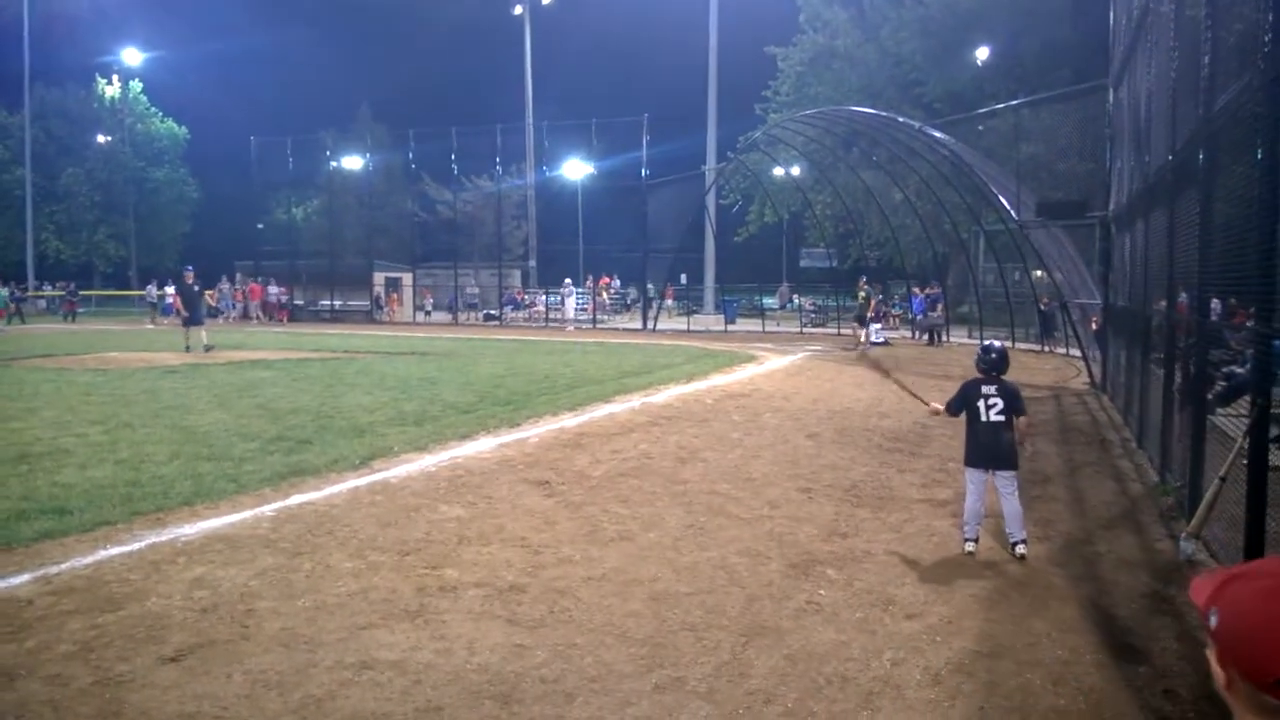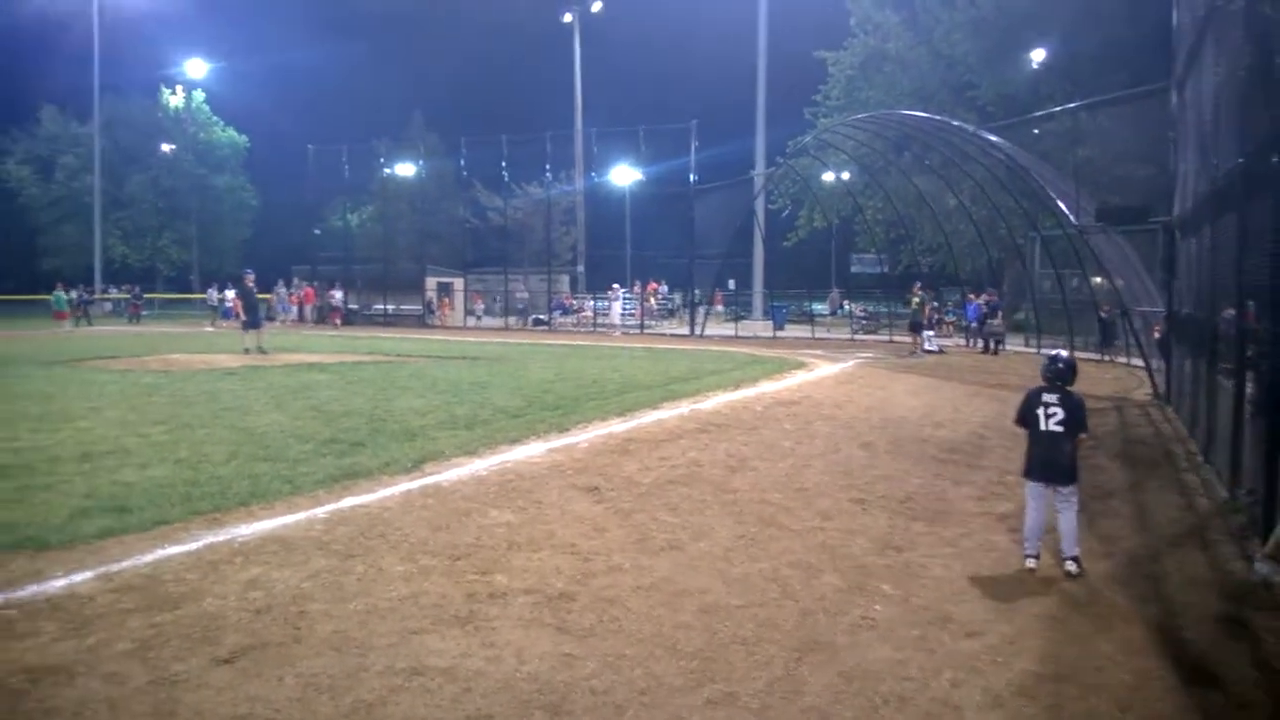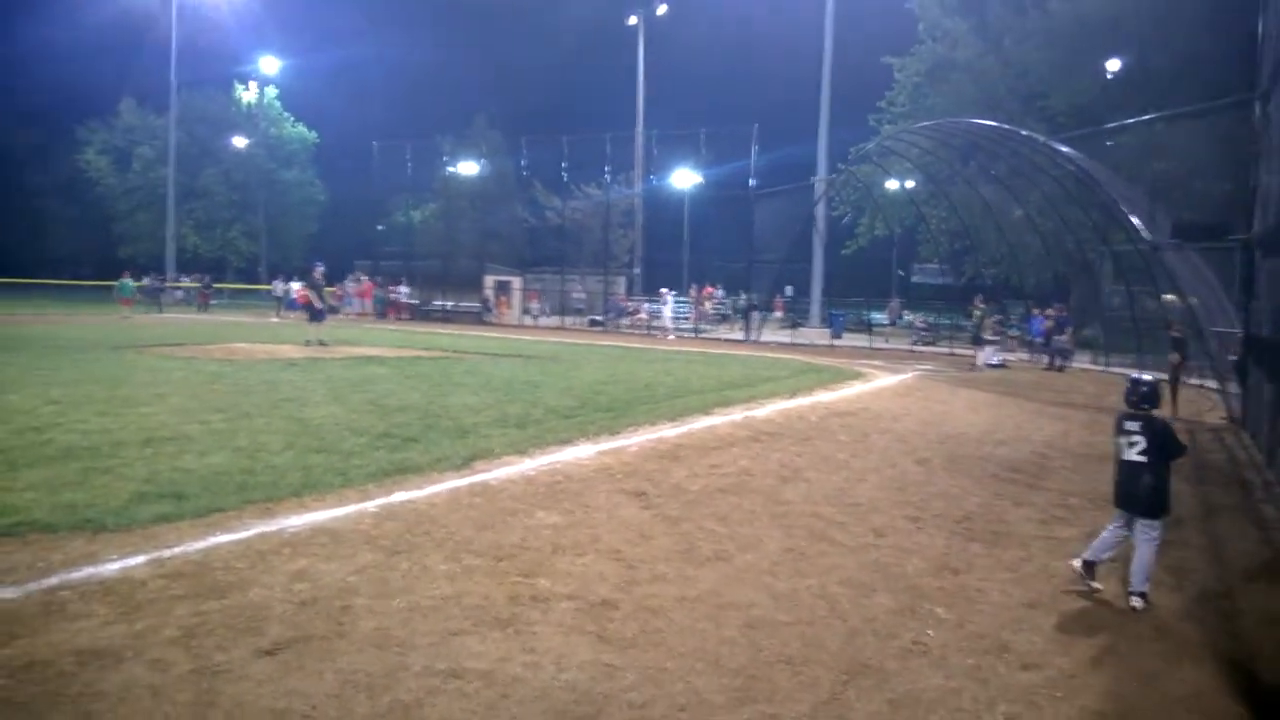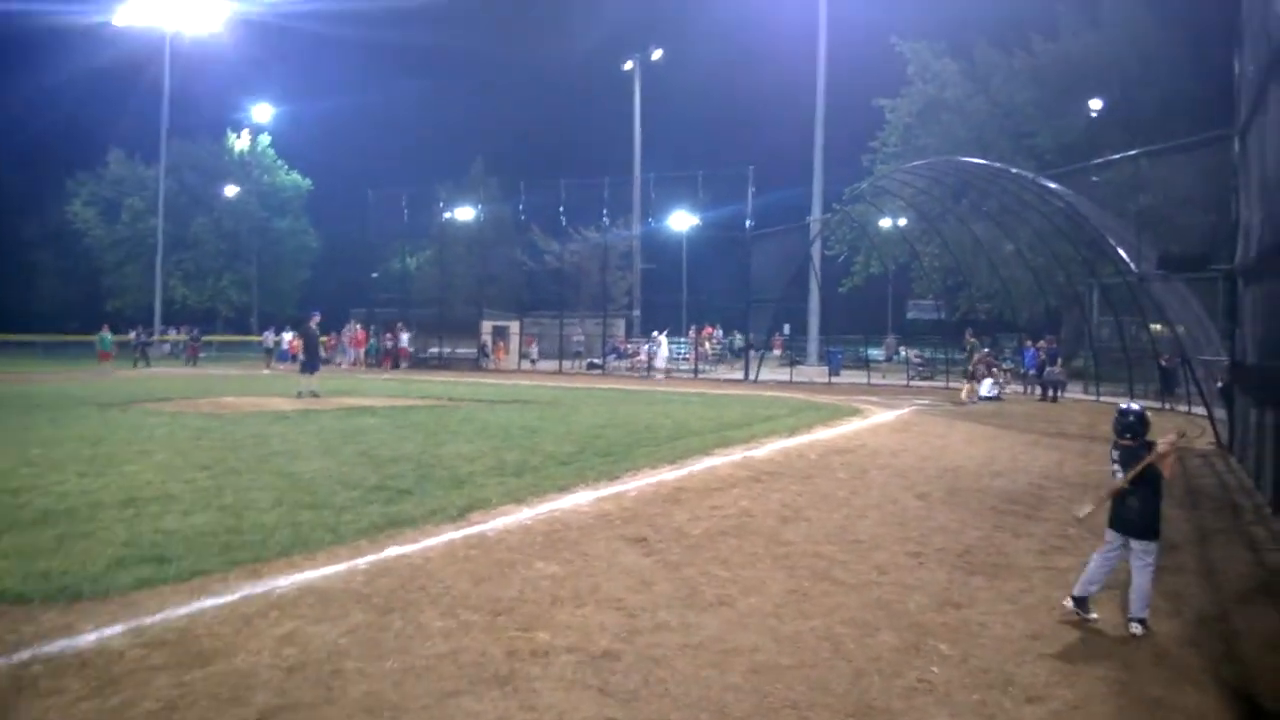
dt=0.5s
person 1, frame 1
left shoulder: (970, 387)
right shoulder: (1011, 389)
left elbow: (951, 411)
right elbow: (1022, 419)
left wrist: (937, 408)
right wrist: (1020, 440)
left hip: (977, 453)
right hip: (1004, 453)
left knee: (974, 496)
right knee: (1010, 496)
left ankle: (970, 539)
right ankle: (1018, 542)
person 1, frame 2
left shoulder: (1033, 395)
right shoulder: (1074, 401)
left elbow: (1020, 423)
right elbow: (1080, 435)
left hip: (1036, 463)
right hip: (1064, 464)
left knee: (1034, 509)
right knee: (1067, 510)
left ankle: (1031, 555)
right ankle: (1070, 558)
person 1, frame 3
left shoulder: (1121, 420)
right shoulder: (1159, 426)
right elbow: (1178, 452)
right wrist: (1174, 434)
left hip: (1124, 491)
right hip: (1150, 495)
left knee: (1118, 528)
right knee: (1146, 542)
left ankle: (1087, 562)
right ankle: (1137, 593)
person 1, frame 4
left shoulder: (1119, 446)
right shoulder: (1135, 455)
left elbow: (1154, 447)
right elbow: (1161, 478)
left wrist: (1164, 445)
right wrist: (1169, 454)
left hip: (1119, 517)
right hip: (1143, 521)
left knee: (1105, 557)
right knee: (1143, 569)
left ankle: (1078, 598)
right ankle: (1137, 620)
